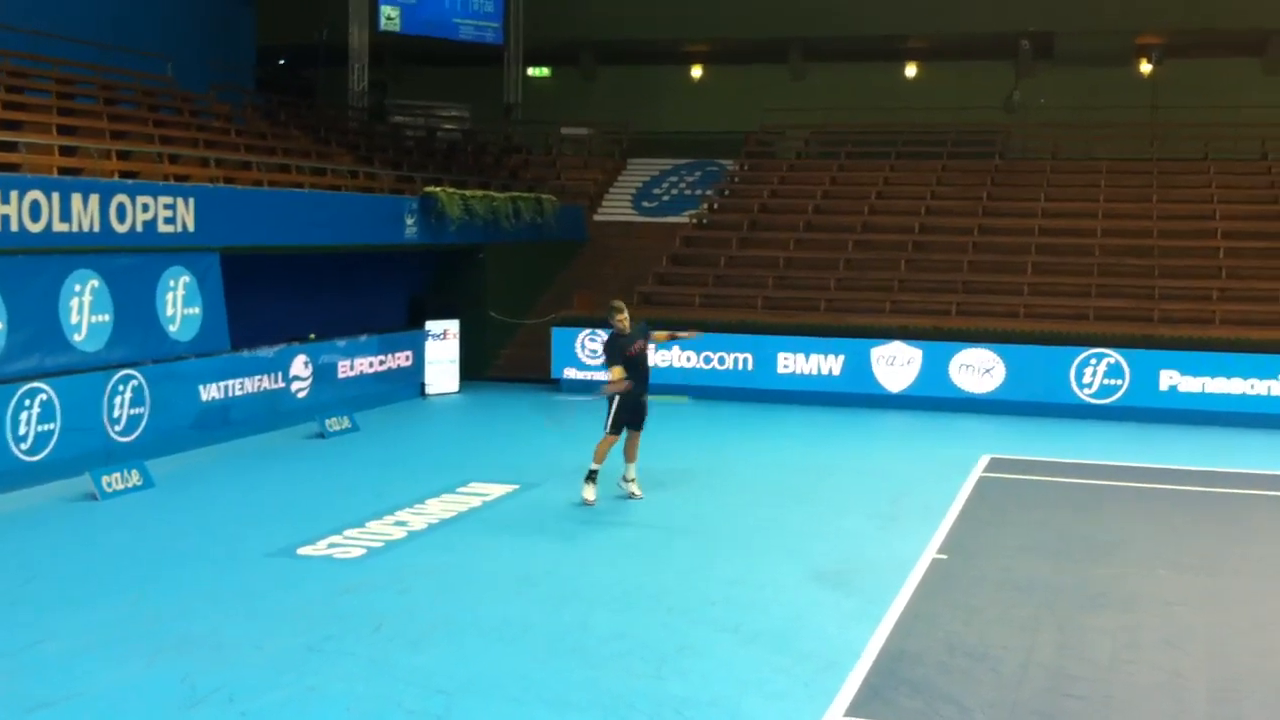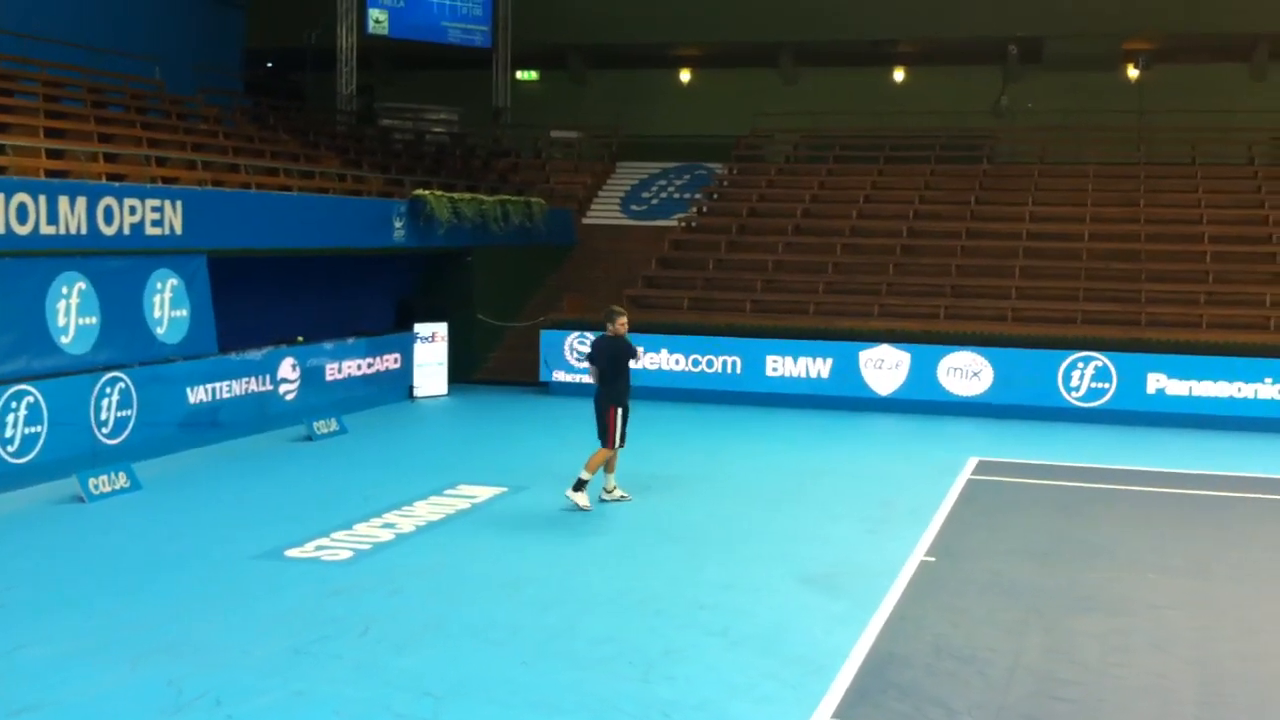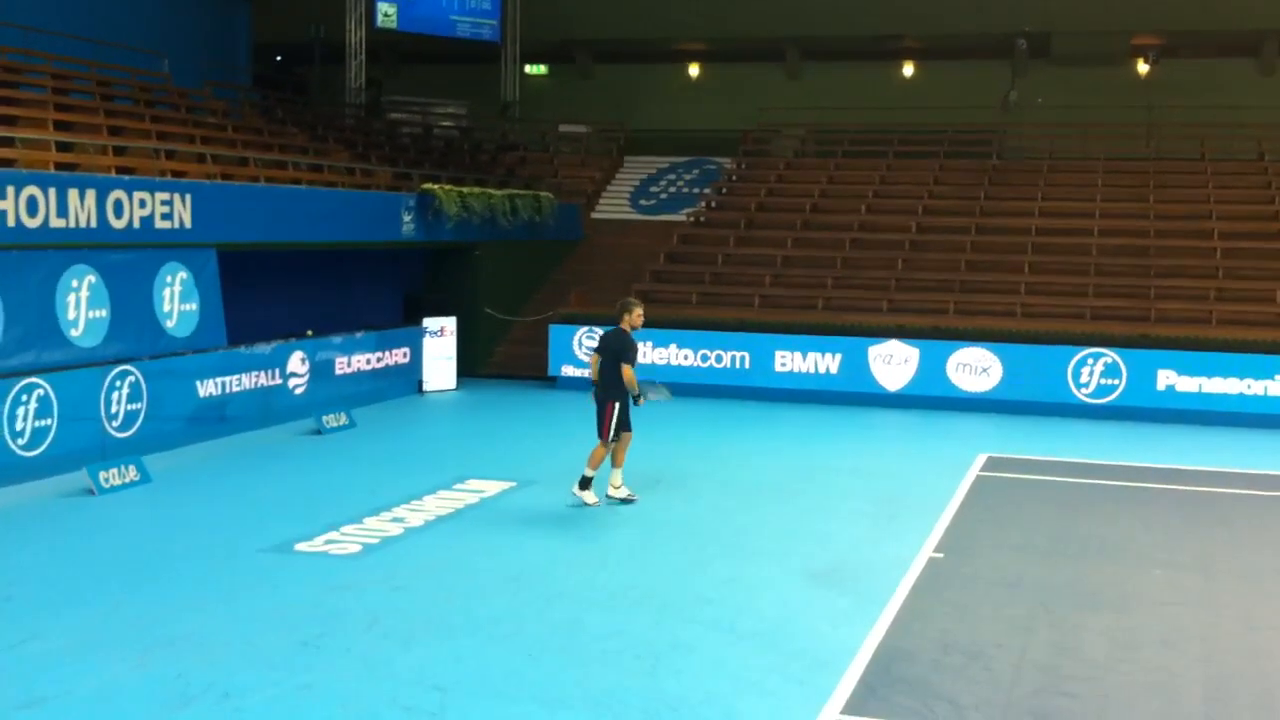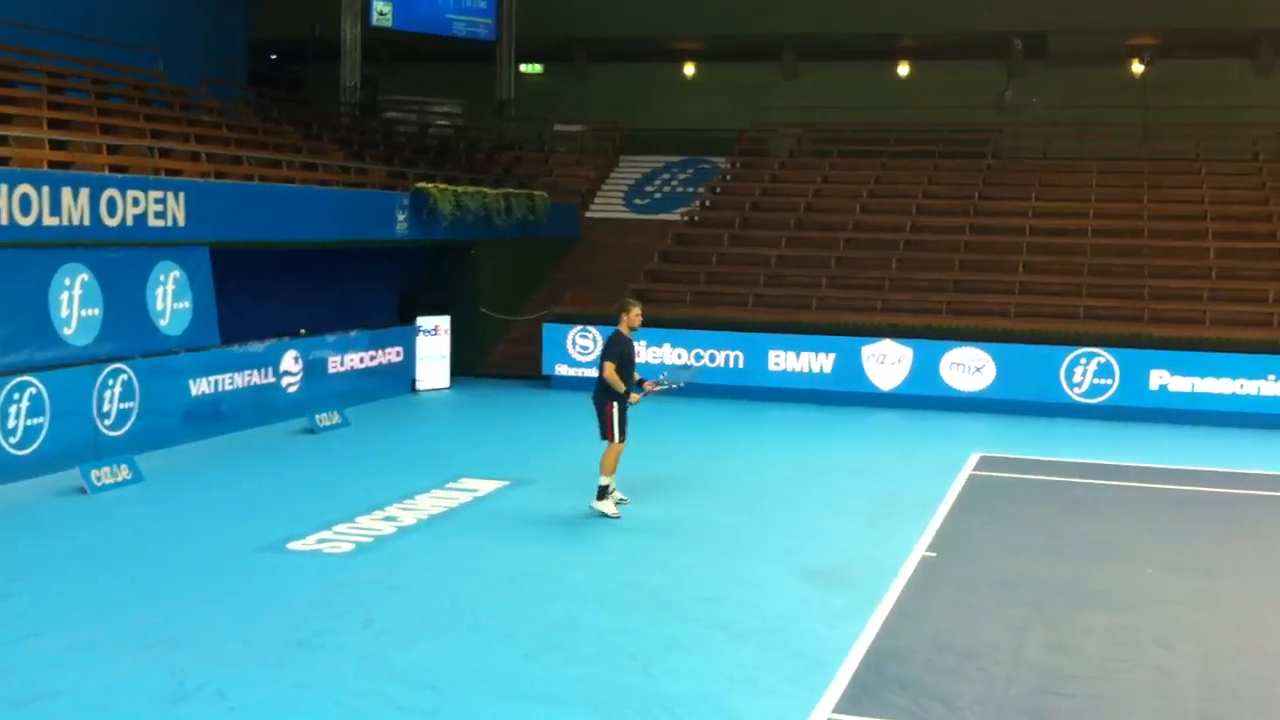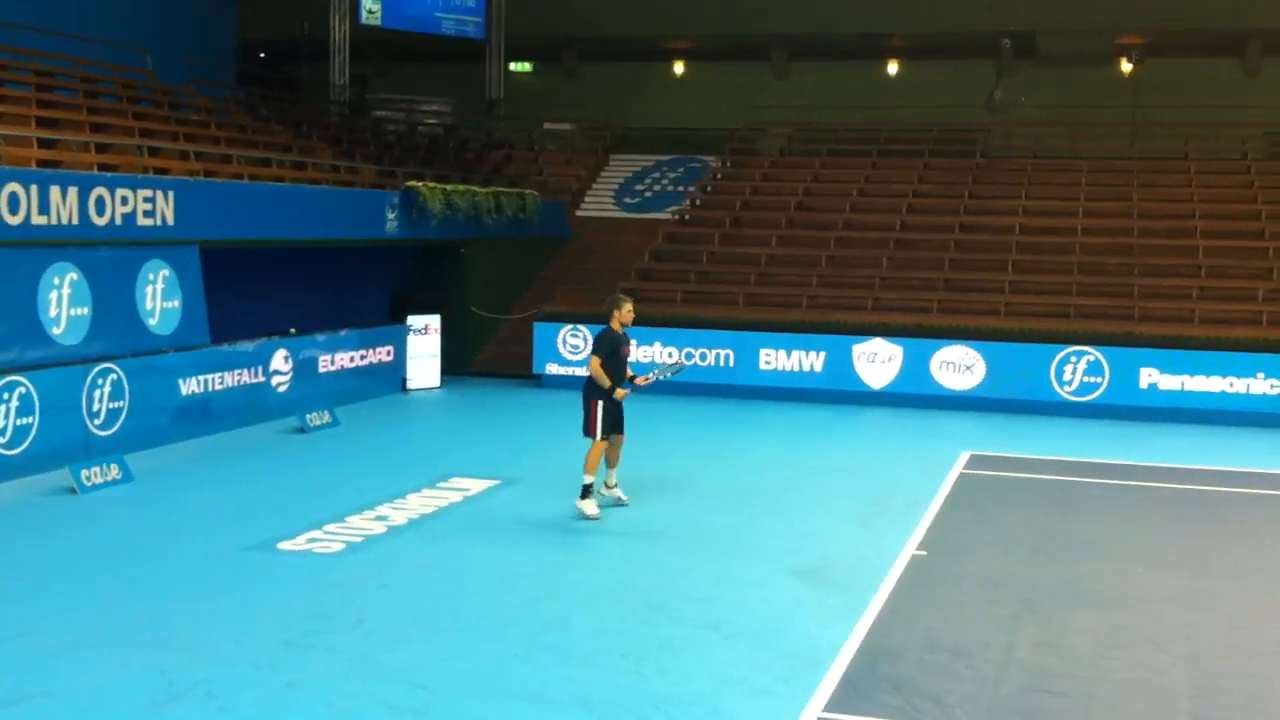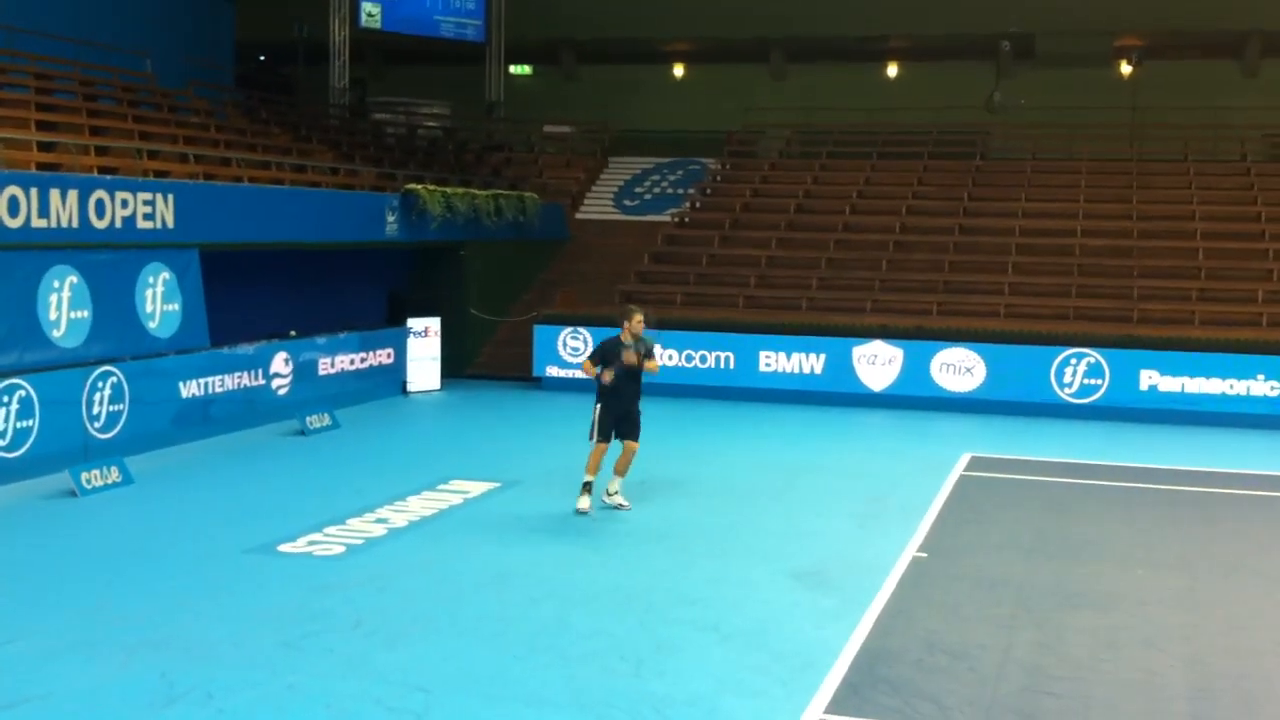
dt=0.4s
person 1, frame 1
left shoulder: (637, 330)
right shoulder: (613, 343)
left elbow: (653, 336)
right elbow: (616, 372)
left wrist: (678, 335)
right wrist: (615, 384)
left hip: (640, 393)
right hip: (622, 395)
left knee: (634, 435)
right knee: (611, 437)
left ankle: (629, 479)
right ankle: (591, 480)
person 1, frame 2
left shoulder: (597, 343)
right shoulder: (620, 344)
left elbow: (593, 371)
right elbow: (635, 355)
left hip: (604, 398)
right hip: (614, 402)
left knee: (613, 446)
right knee: (609, 448)
left ankle: (609, 489)
right ankle: (577, 489)
person 1, frame 3
left shoulder: (609, 335)
right shoulder: (628, 342)
left elbow: (595, 359)
right elbow: (627, 375)
left wrist: (597, 383)
right wrist: (637, 395)
left hip: (612, 395)
right hip: (612, 397)
left knee: (624, 437)
right knee: (607, 443)
left ankle: (615, 487)
right ankle: (583, 486)
person 1, frame 4
left shoulder: (627, 340)
right shoulder: (616, 341)
right elbow: (608, 373)
left wrist: (641, 382)
right wrist: (627, 393)
left hip: (617, 399)
right hip: (609, 399)
left knee: (618, 444)
right knee: (616, 444)
left ankle: (609, 490)
right ankle: (601, 498)
person 1, frame 5
left shoulder: (624, 338)
right shoulder: (605, 336)
right elbow: (594, 367)
left wrist: (633, 378)
right wrist: (612, 389)
left hip: (611, 397)
right hip: (598, 397)
left knee: (617, 440)
right knee: (600, 443)
left ankle: (610, 486)
right ankle: (585, 496)
person 1, frame 6
left shoulder: (643, 346)
right shoulder: (608, 345)
left elbow: (654, 367)
right elbow: (586, 365)
left wrist: (637, 362)
right wrist: (599, 375)
left hip: (630, 405)
right hip: (606, 402)
left knee: (631, 448)
right knee: (601, 446)
left ankle: (612, 492)
right ankle: (585, 492)
